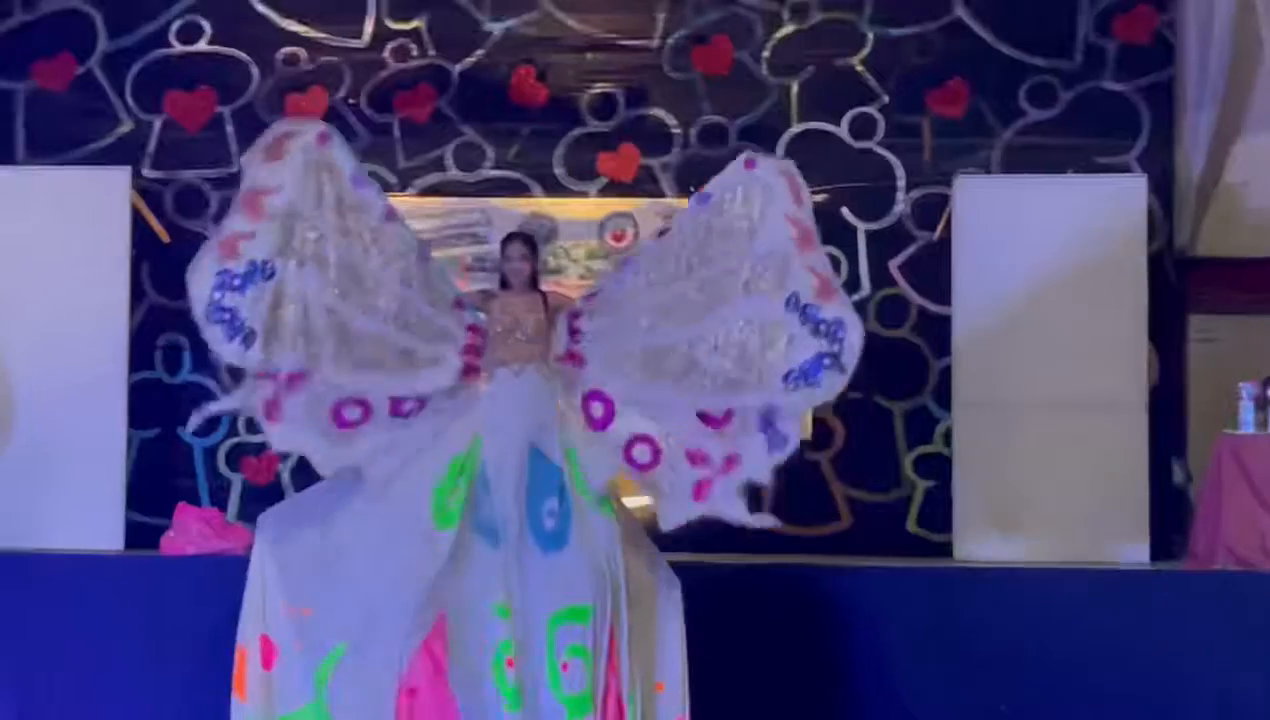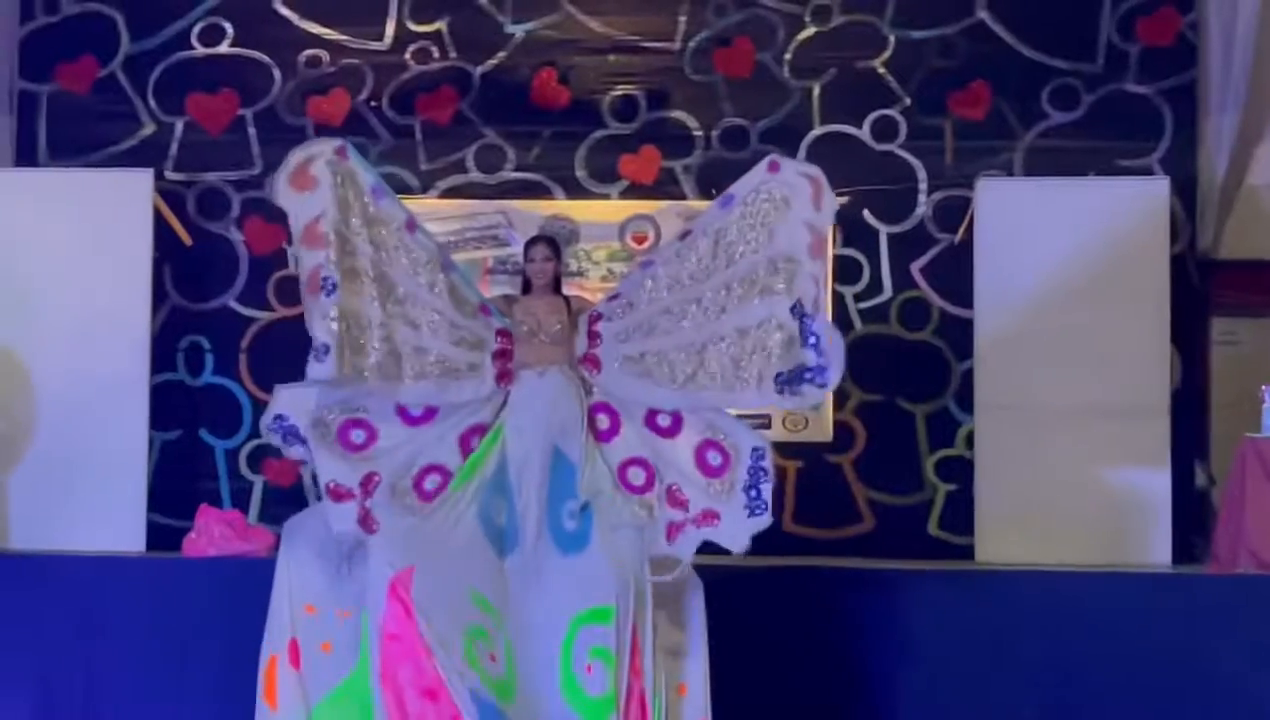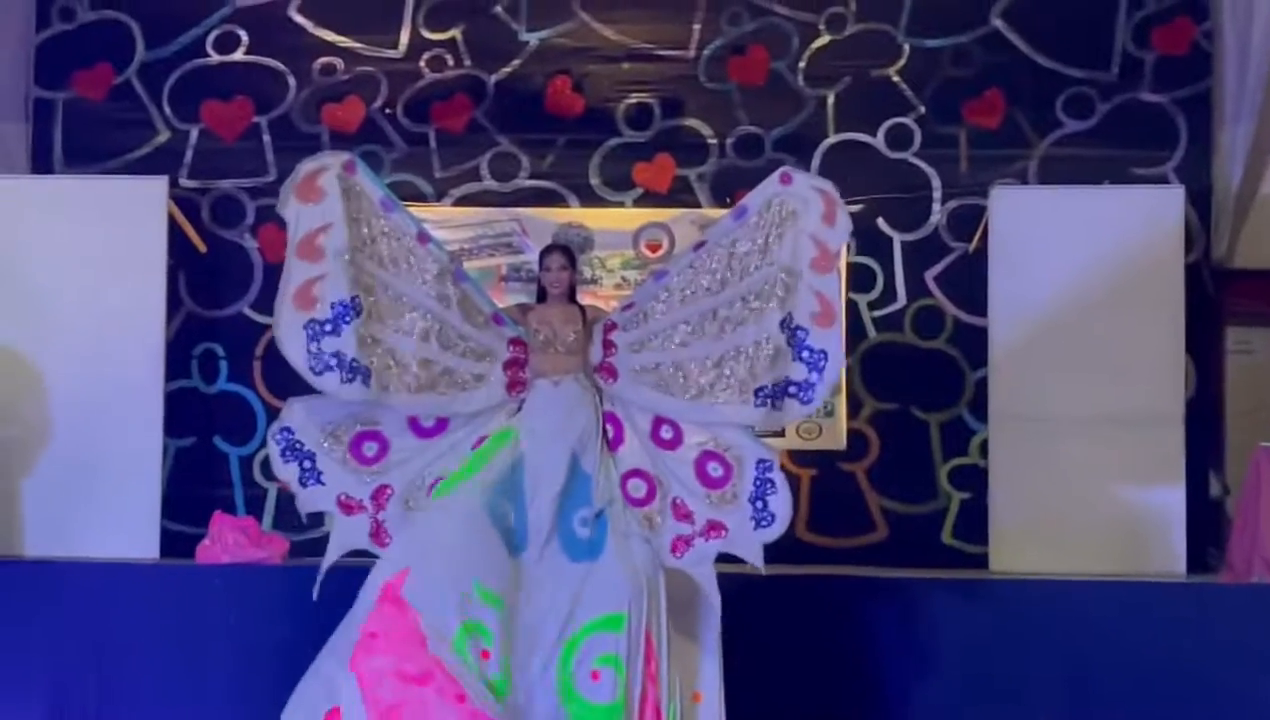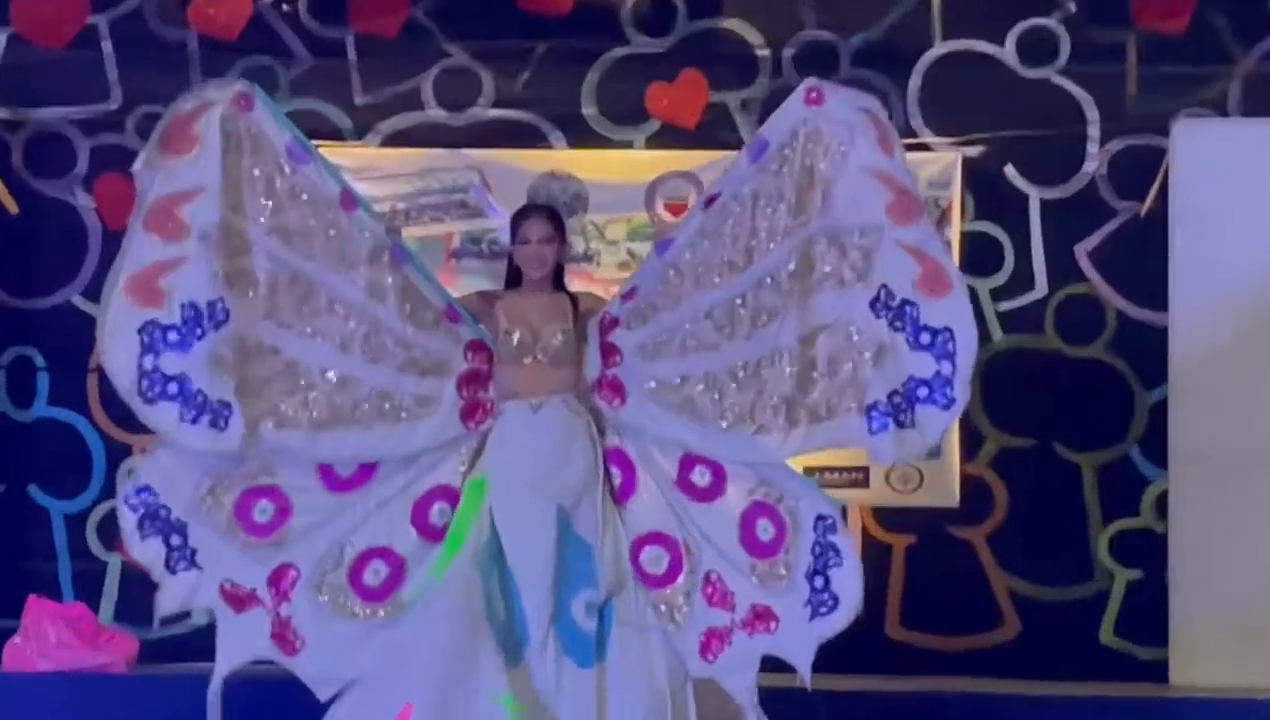
dt=0.5s
person 1, frame 1
left shoulder: (558, 306)
right shoulder: (479, 305)
left elbow: (632, 298)
right elbow: (409, 283)
left hip: (546, 418)
right hip: (491, 419)
left knee: (552, 537)
right knee: (487, 534)
person 1, frame 2
left shoulder: (582, 310)
right shoulder: (503, 309)
left elbow: (649, 301)
left hip: (569, 420)
right hip: (518, 419)
left knee: (574, 543)
right knee: (507, 534)
person 1, frame 3
left shoulder: (596, 318)
right shoulder: (518, 316)
left elbow: (667, 307)
right elbow: (455, 303)
left hip: (584, 427)
right hip: (531, 427)
left knee: (588, 548)
right knee: (515, 534)
person 1, frame 4
left shoulder: (591, 311)
right shoulder: (481, 311)
left elbow: (679, 285)
right elbow: (388, 290)
left hip: (578, 466)
right hip: (504, 468)
left knee: (580, 621)
right knee: (494, 615)
